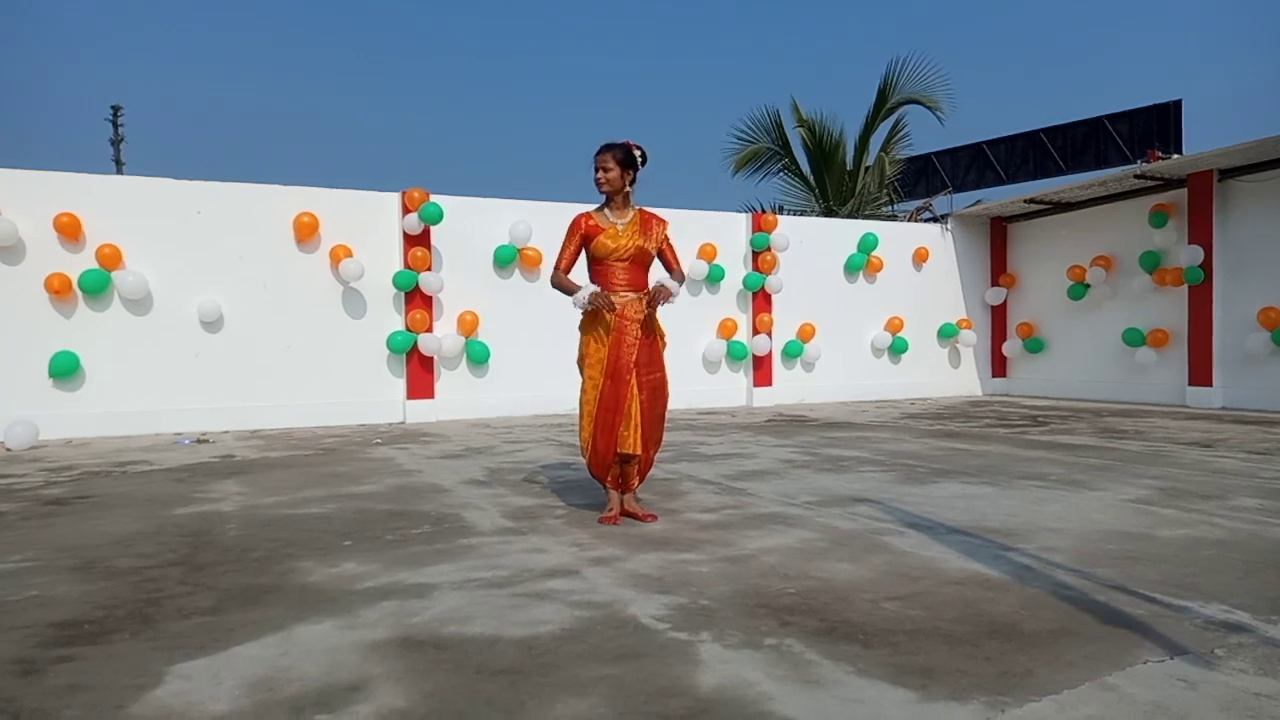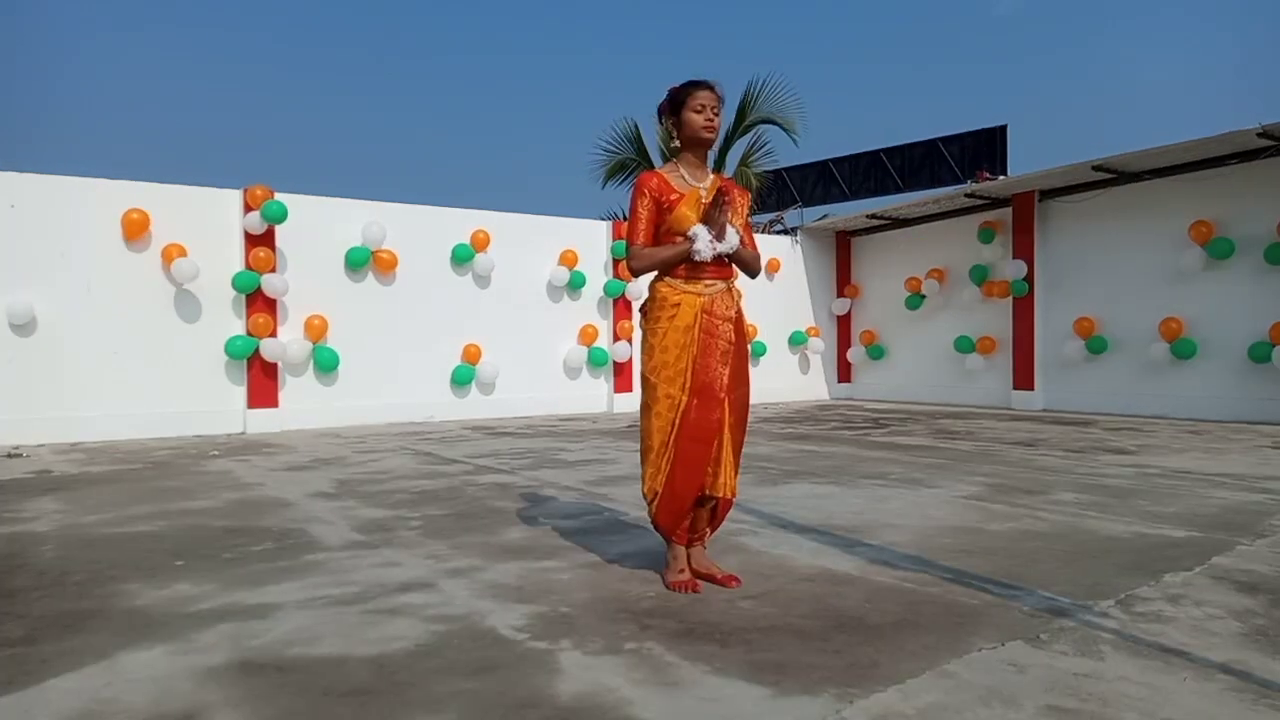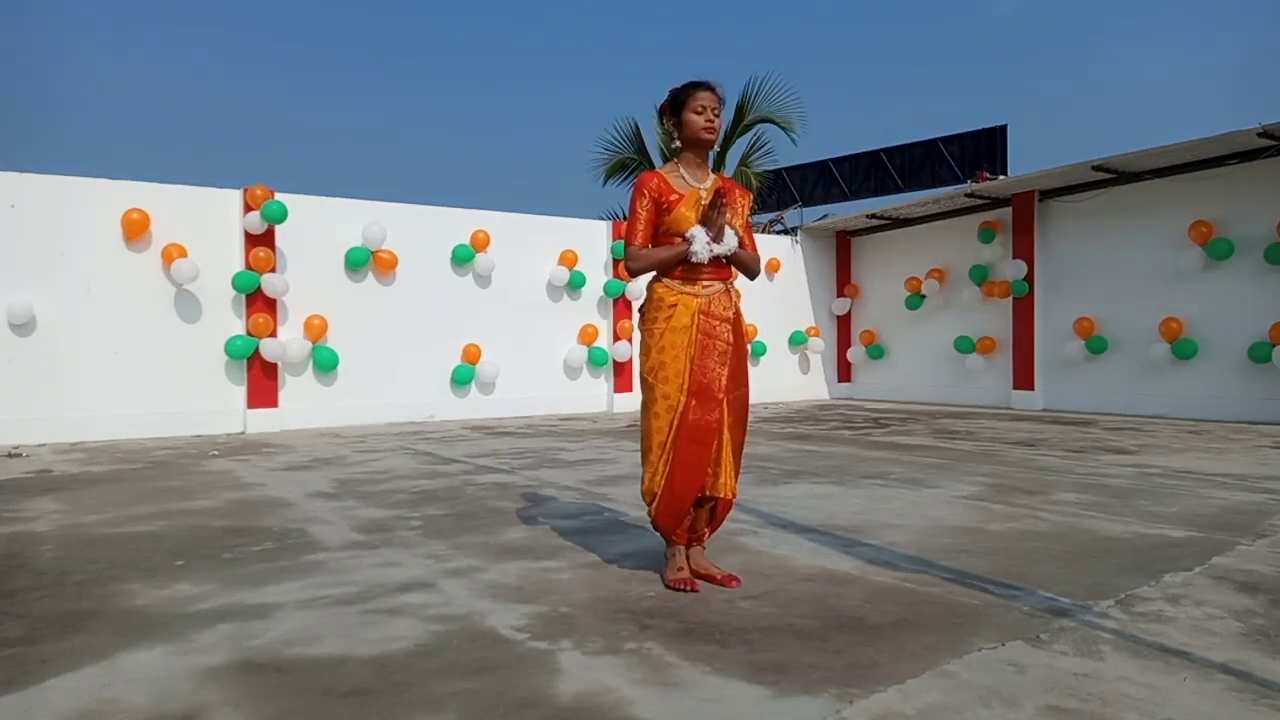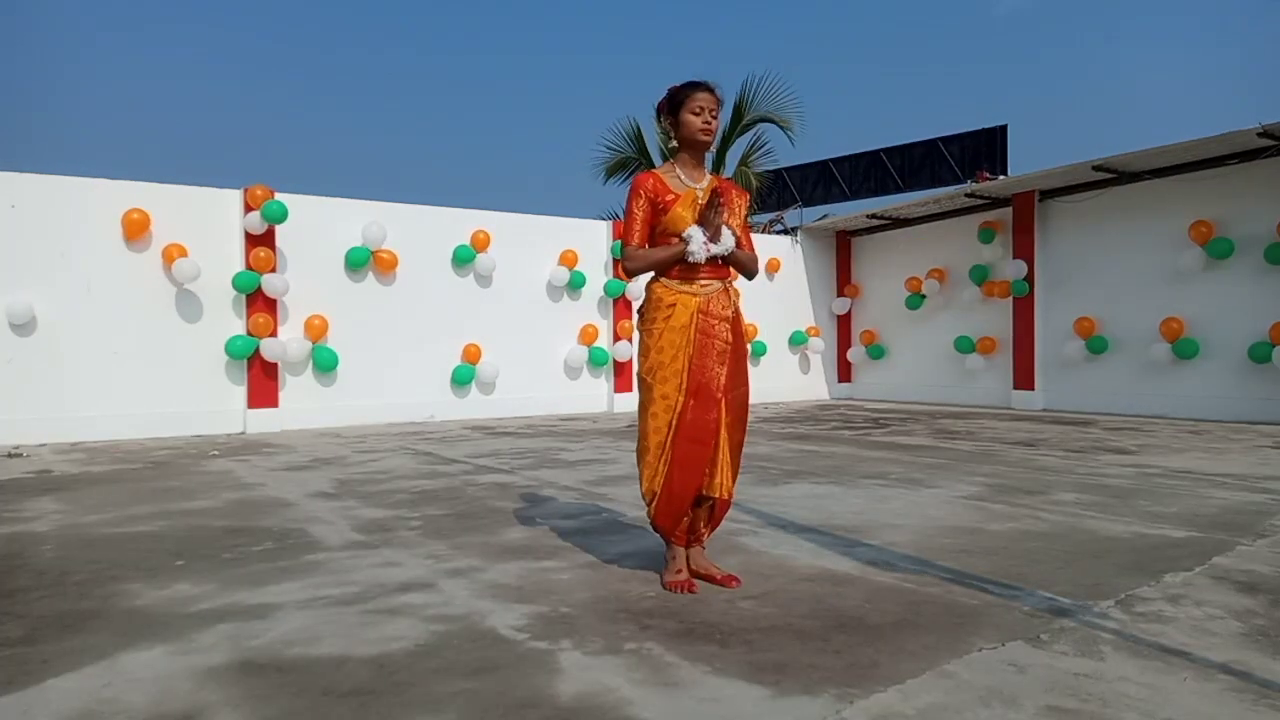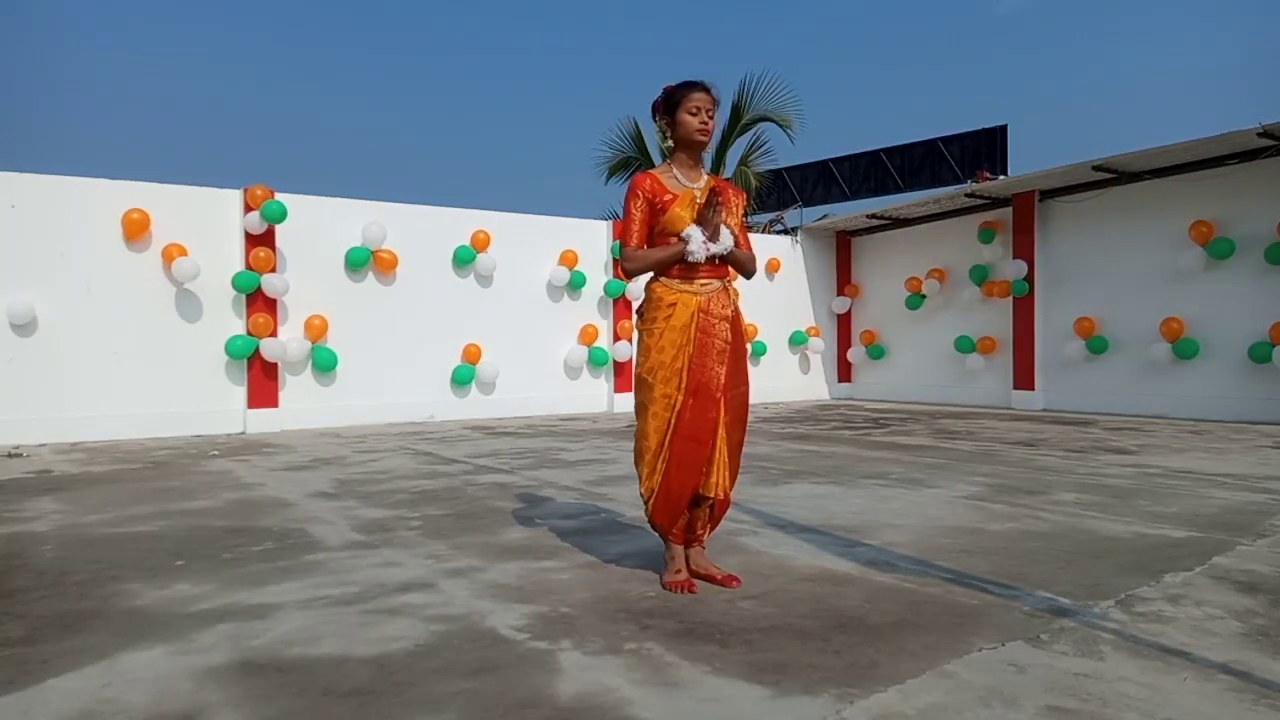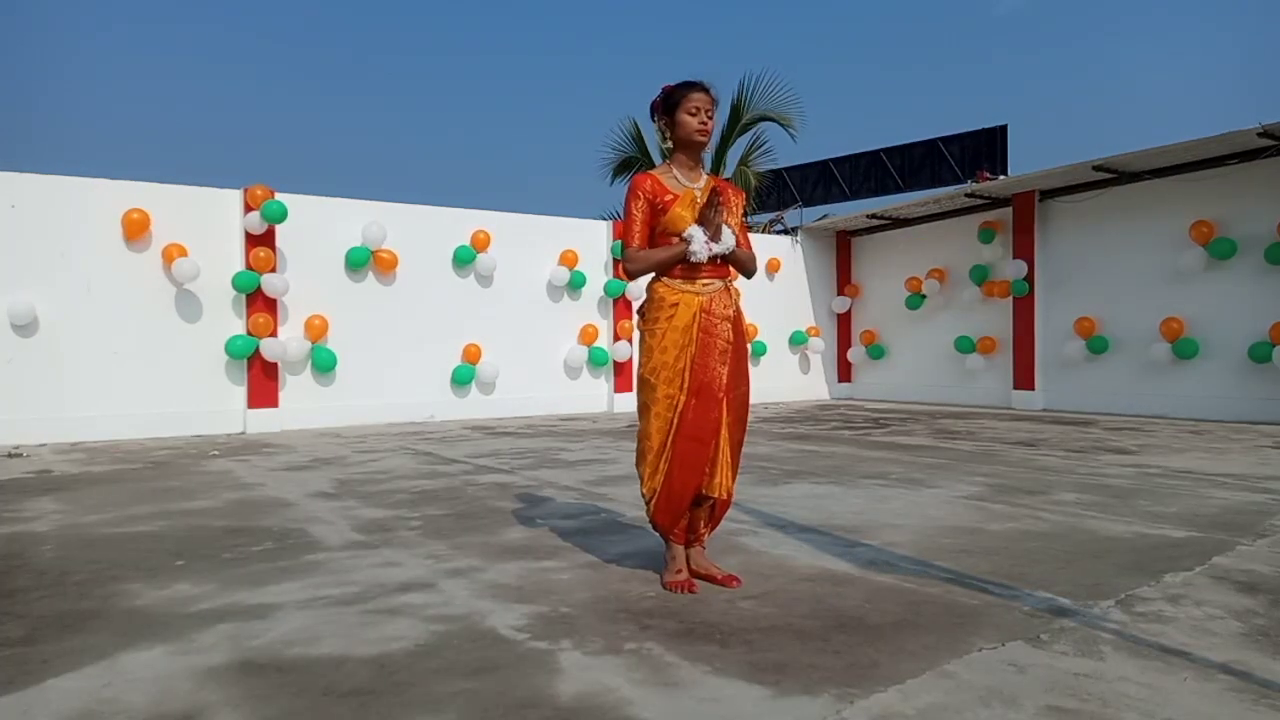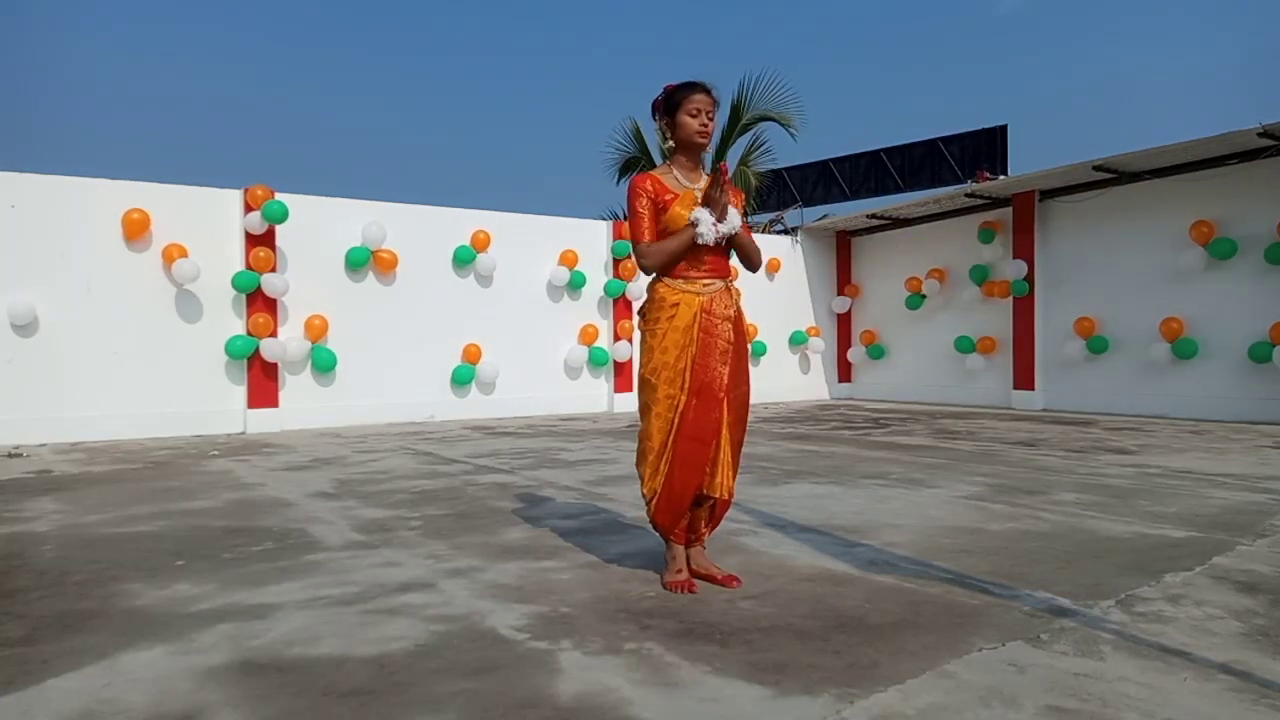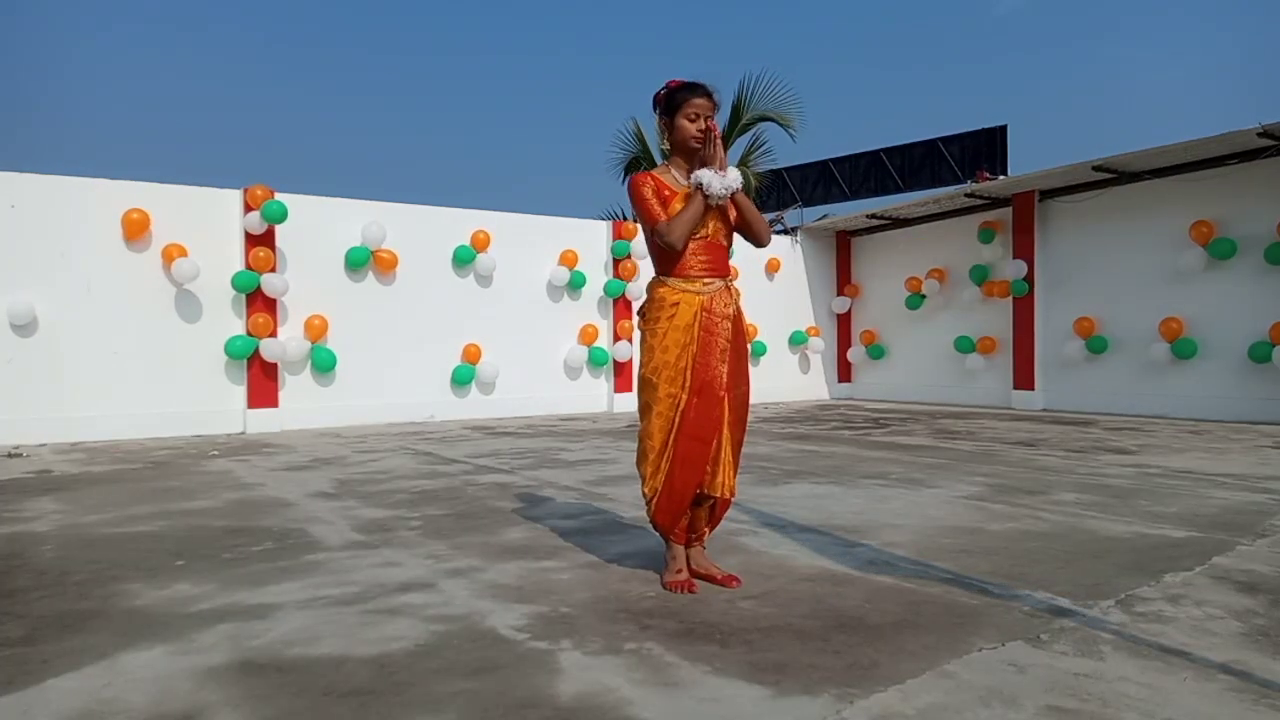
dt=0.2s
person 1, frame 1
left shoulder: (652, 222)
right shoulder: (585, 223)
left elbow: (677, 271)
right elbow: (559, 274)
left wrist: (668, 288)
right wrist: (589, 294)
left hip: (643, 322)
right hip: (602, 323)
left knee: (637, 412)
right knee: (604, 413)
person 1, frame 2
left shoulder: (732, 191)
right shoulder: (653, 184)
left elbow: (753, 266)
right elbow: (636, 261)
left wrist: (726, 238)
right wrist: (700, 238)
left hip: (725, 320)
right hip: (674, 317)
left knee: (717, 428)
right knee: (677, 429)
left ankle: (697, 546)
right ankle: (675, 551)
person 1, frame 3
left shoulder: (733, 192)
right shoulder: (652, 184)
left elbow: (753, 266)
right elbow: (634, 261)
left wrist: (725, 237)
right wrist: (697, 238)
left hip: (723, 320)
right hip: (672, 317)
left knee: (717, 430)
right knee: (676, 429)
left ankle: (697, 547)
right ankle: (674, 552)
person 1, frame 4
left shoulder: (730, 192)
right shoulder: (649, 185)
left elbow: (751, 266)
right elbow: (631, 261)
left wrist: (722, 237)
right wrist: (694, 239)
left hip: (722, 320)
right hip: (671, 317)
left knee: (716, 429)
right knee: (674, 428)
left ankle: (697, 547)
right ankle: (674, 552)
person 1, frame 5
left shoulder: (727, 192)
right shoulder: (647, 185)
left elbow: (749, 265)
right elbow: (631, 262)
left wrist: (720, 236)
right wrist: (693, 238)
left hip: (721, 319)
right hip: (671, 317)
left knee: (715, 429)
right knee: (672, 428)
left ankle: (697, 546)
right ankle: (673, 551)
person 1, frame 6
left shoulder: (726, 192)
right shoulder: (647, 186)
left elbow: (749, 265)
right elbow: (632, 262)
left wrist: (721, 236)
right wrist: (695, 237)
left hip: (723, 318)
right hip: (672, 317)
left knee: (716, 428)
right knee: (674, 428)
left ankle: (697, 546)
right ankle: (674, 552)
person 1, frame 7
left shoulder: (726, 190)
right shoulder: (647, 185)
left elbow: (754, 259)
right elbow: (648, 259)
left wrist: (726, 217)
right wrist: (702, 219)
left hip: (723, 318)
right hip: (674, 317)
left knee: (716, 427)
right knee: (675, 426)
left ankle: (698, 546)
right ankle: (674, 552)
person 1, frame 8
left shoulder: (725, 182)
right shoulder: (647, 182)
left elbow: (762, 235)
right elbow: (671, 238)
left wrist: (726, 178)
right wrist: (705, 185)
left hip: (722, 316)
right hip: (673, 315)
left knee: (717, 427)
right knee: (675, 426)
left ankle: (697, 547)
right ankle: (674, 552)
